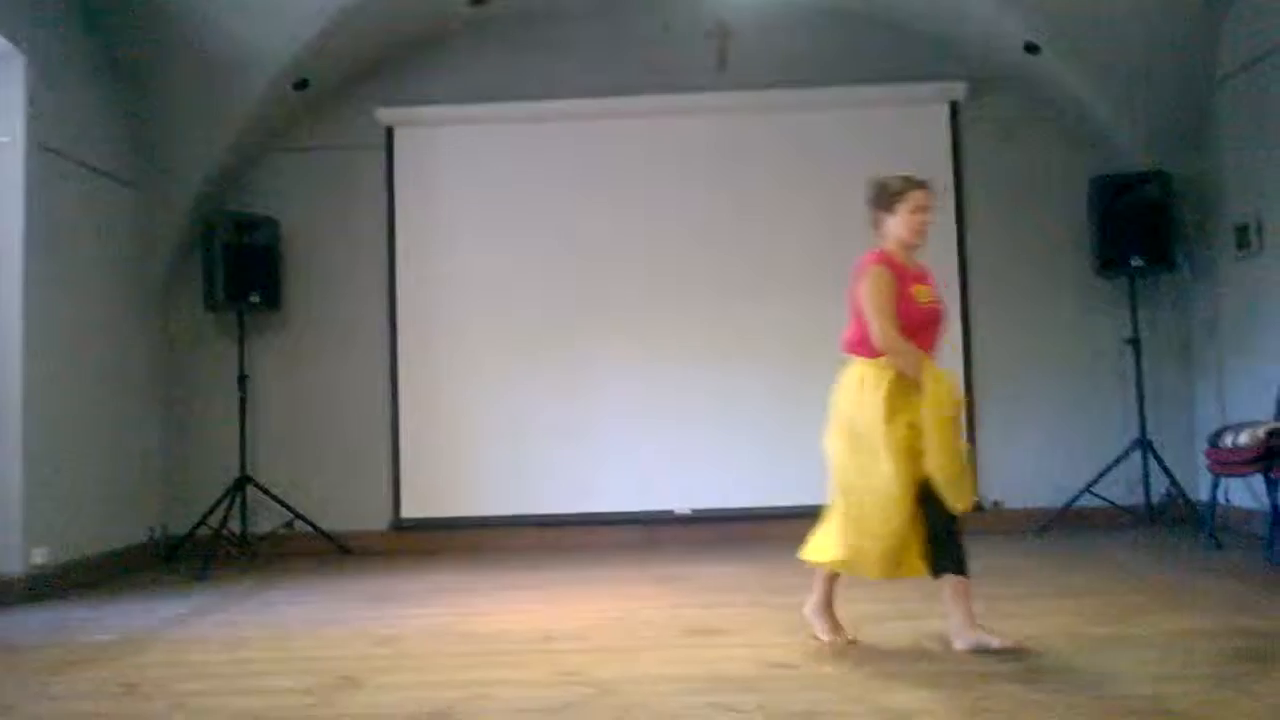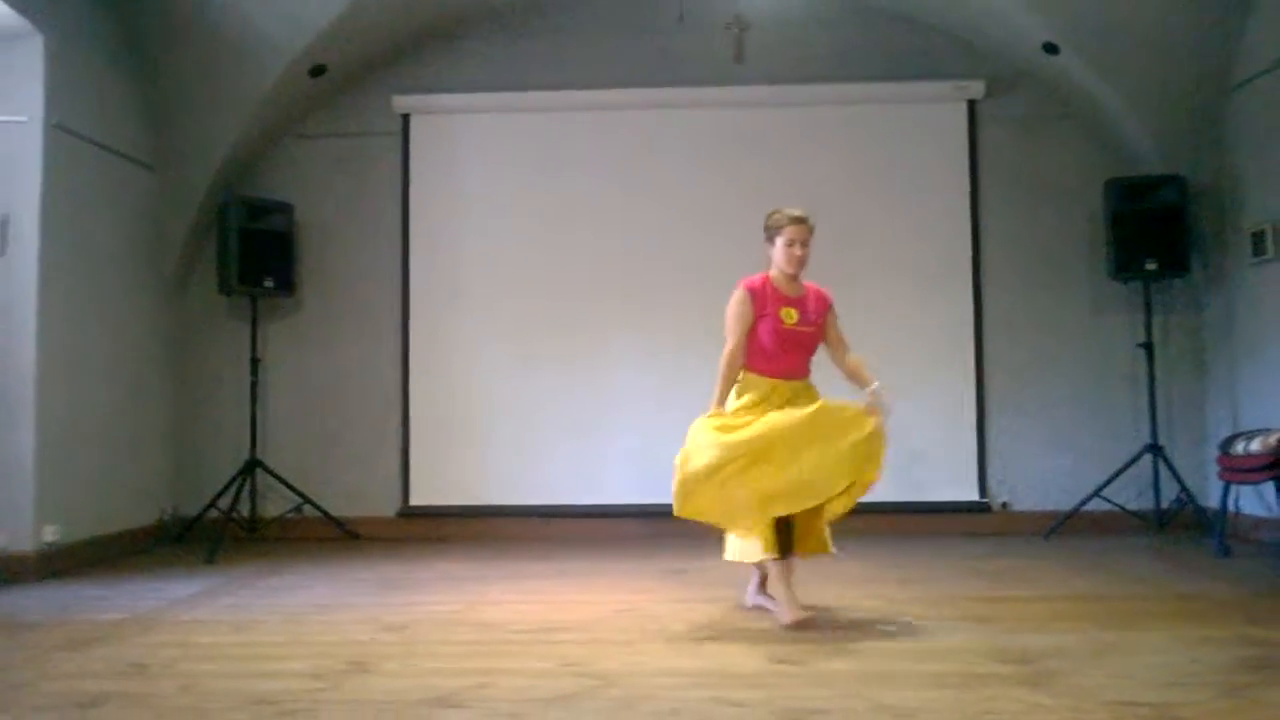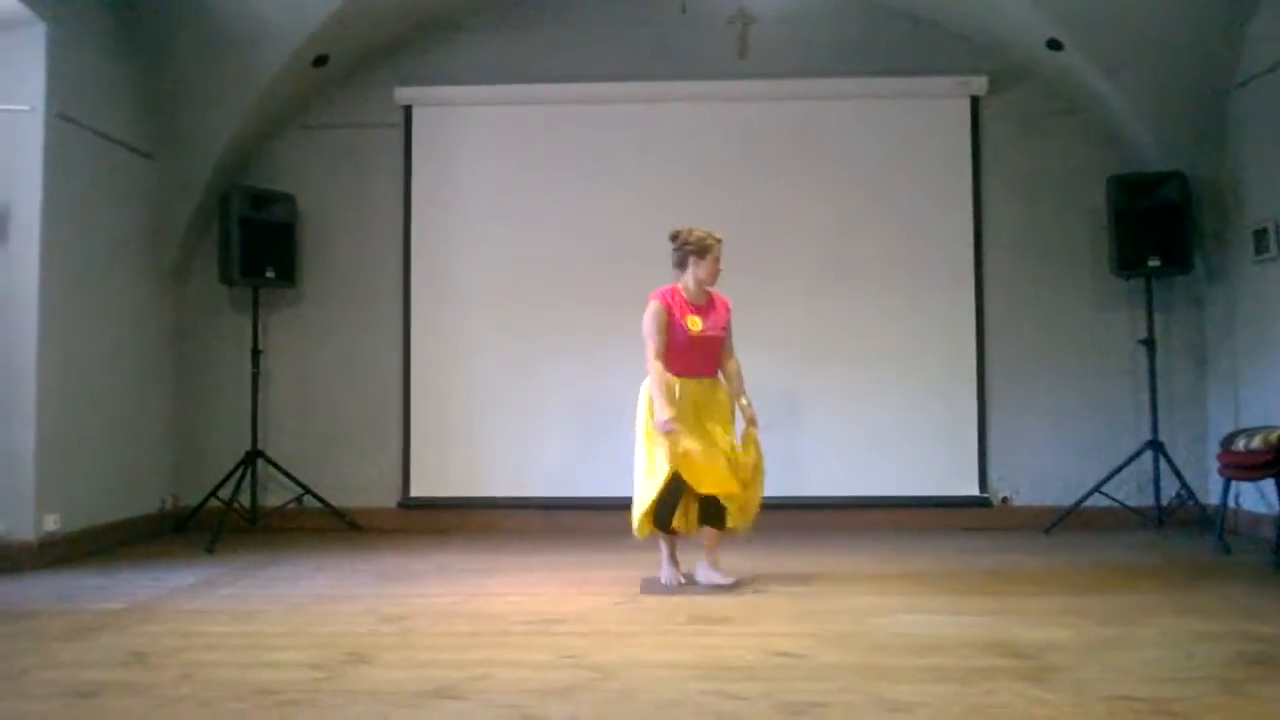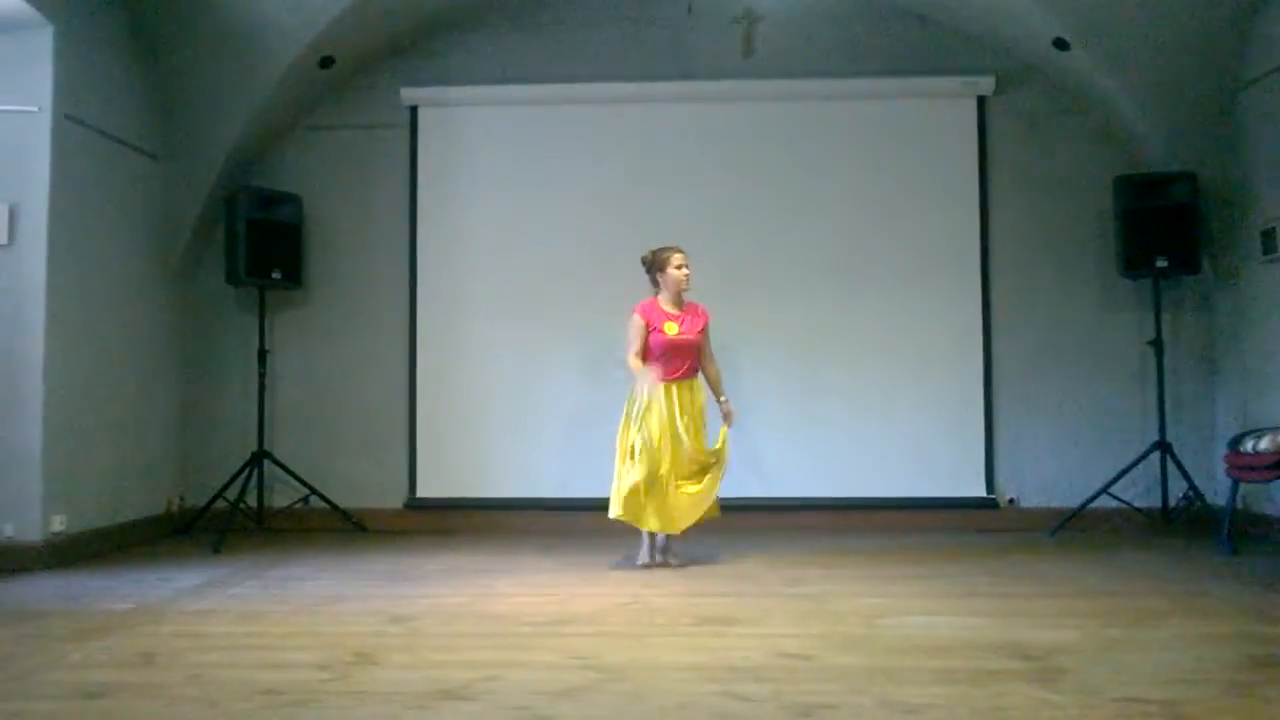
dt=0.7s
person 1, frame 1
left shoulder: (921, 273)
right shoulder: (876, 269)
right elbow: (886, 340)
left hip: (914, 398)
right hip: (875, 395)
left knee: (940, 508)
right knee: (869, 505)
left ankle: (963, 627)
right ankle: (819, 603)
person 1, frame 2
left shoulder: (820, 300)
right shoulder: (749, 293)
left elbow: (842, 354)
right elbow: (733, 353)
left wrist: (872, 388)
right wrist: (717, 408)
left hip: (800, 404)
right hip: (755, 401)
left knee: (793, 493)
right knee: (767, 492)
left ankle: (758, 588)
right ankle: (785, 594)
person 1, frame 3
left shoulder: (721, 305)
right shoulder: (661, 303)
left elbow: (727, 358)
right elbow: (654, 359)
left wrist: (742, 401)
right wrist: (664, 407)
left hip: (709, 398)
right hip: (669, 398)
left knee: (717, 476)
right knee: (673, 478)
left ankle: (709, 564)
right ankle: (669, 561)
person 1, frame 4
left shoulder: (699, 314)
right shoulder: (643, 312)
left elbow: (707, 361)
right elbow: (632, 358)
left wrist: (722, 399)
right wrist: (645, 376)
left hip: (688, 398)
right hip: (653, 399)
left knee: (681, 469)
right knee: (650, 469)
left ankle: (665, 544)
right ankle: (648, 545)
